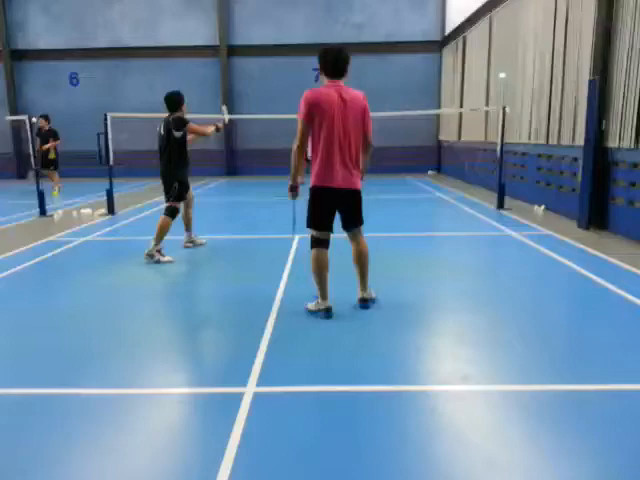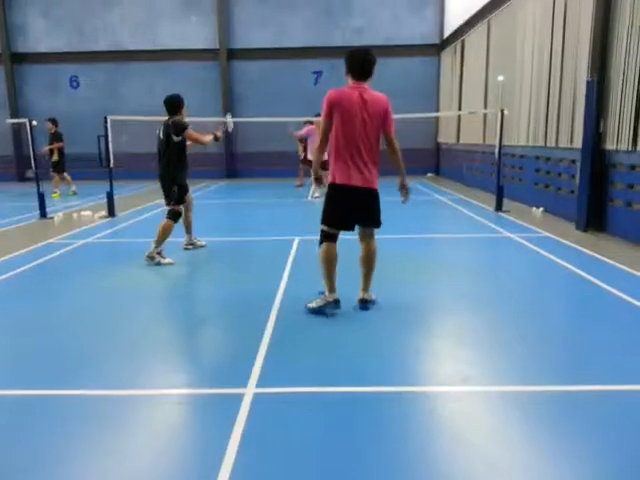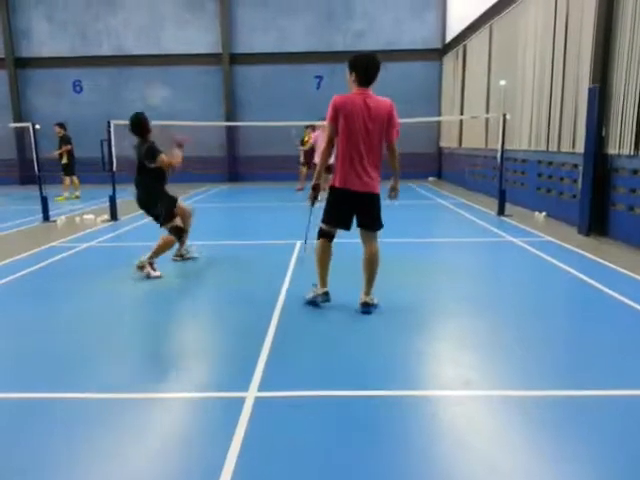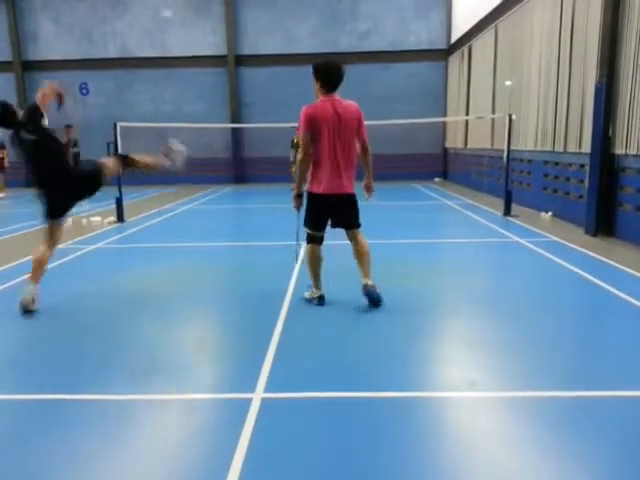
dt=0.5s
person 1, frame 1
left shoulder: (311, 97)
right shoulder: (360, 98)
left elbow: (300, 144)
right elbow: (368, 144)
left wrist: (293, 179)
left hip: (322, 183)
right hip: (351, 183)
left knee: (320, 241)
right knee: (357, 236)
left ankle: (323, 302)
right ankle: (365, 293)
person 1, frame 2
left shoulder: (334, 97)
right shoulder: (382, 101)
left elbow: (322, 141)
right elbow: (392, 145)
left wrist: (316, 168)
right wrist: (403, 178)
left hip: (340, 181)
right hip: (369, 183)
left knee: (328, 237)
right knee: (368, 237)
left ankle: (330, 295)
right ankle: (365, 294)
person 1, frame 3
left shoulder: (339, 102)
right shoulder: (387, 106)
left elbow: (327, 146)
right elbow: (392, 149)
left wrist: (315, 181)
right wrist: (395, 181)
left hip: (342, 184)
right hip: (370, 187)
left knee: (325, 234)
right knee: (370, 240)
left ankle: (321, 289)
right ankle: (367, 297)
person 1, frame 4
left shoulder: (310, 111)
right shoulder: (354, 109)
left elbow: (304, 155)
right elbow: (365, 148)
left wrist: (298, 189)
right wrist: (369, 178)
left hip: (319, 188)
right hip: (346, 188)
left knee: (314, 239)
right knee: (356, 236)
left ankle: (317, 291)
right ankle: (368, 282)
person 2, frame 1
left shoulder: (168, 122)
right shoulder: (177, 120)
right elbow: (204, 132)
left wrist: (193, 135)
right wrist: (216, 127)
left hip: (176, 172)
right hip: (174, 173)
left knee: (189, 199)
right knee: (172, 209)
left ankle: (189, 238)
right ankle: (153, 250)
person 2, frame 2
left shoulder: (167, 125)
right shoulder: (176, 124)
right elbow: (202, 140)
left wrist: (189, 142)
right wrist: (215, 136)
left hip: (175, 175)
right hip: (172, 176)
left knee: (188, 203)
right knee: (174, 212)
left ankle: (189, 240)
right ankle: (154, 252)
person 2, frame 3
left shoulder: (143, 146)
right shoulder: (149, 149)
right elbow: (174, 165)
right wrist: (179, 148)
left hip: (157, 194)
right hip: (152, 199)
left knee: (186, 214)
right knee: (179, 229)
left ankle: (181, 251)
right ankle: (146, 263)
person 2, frame 4
right shoulder: (28, 122)
right elbow: (49, 91)
right wrist: (56, 92)
left hip: (55, 193)
right hip: (72, 179)
left knee: (49, 243)
right knee: (119, 160)
left ankle: (30, 295)
right ankle: (168, 160)
